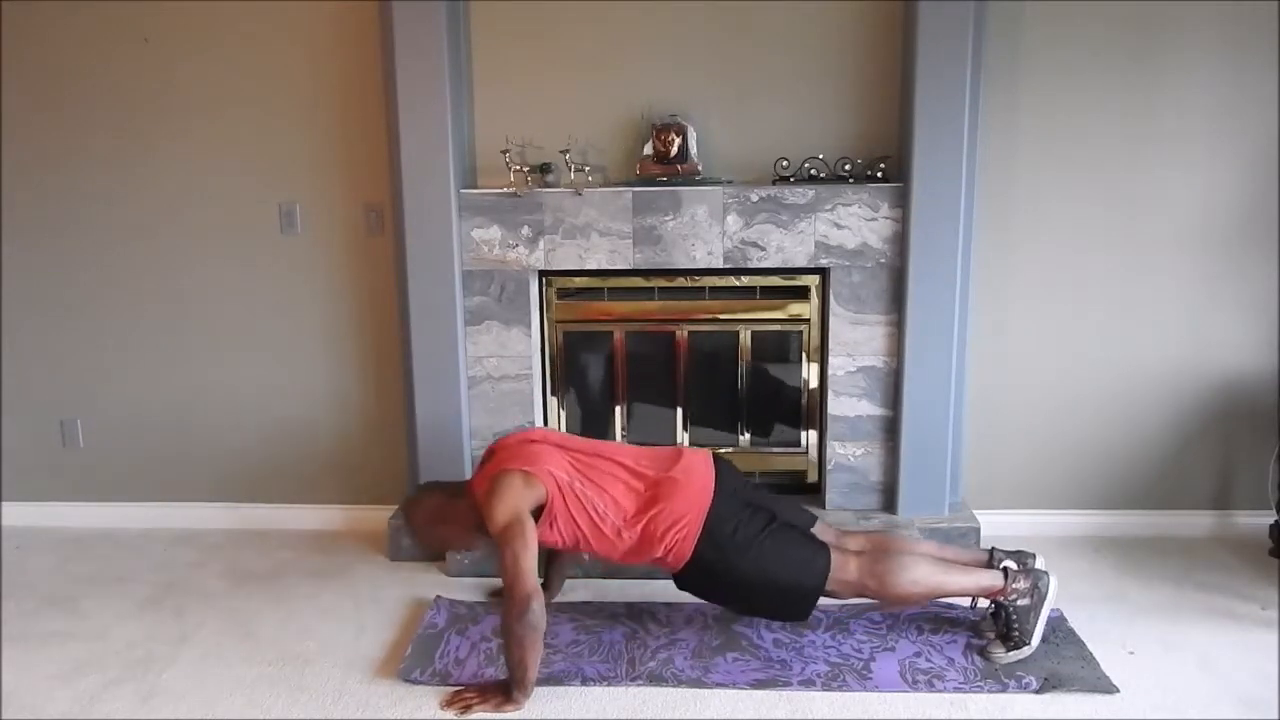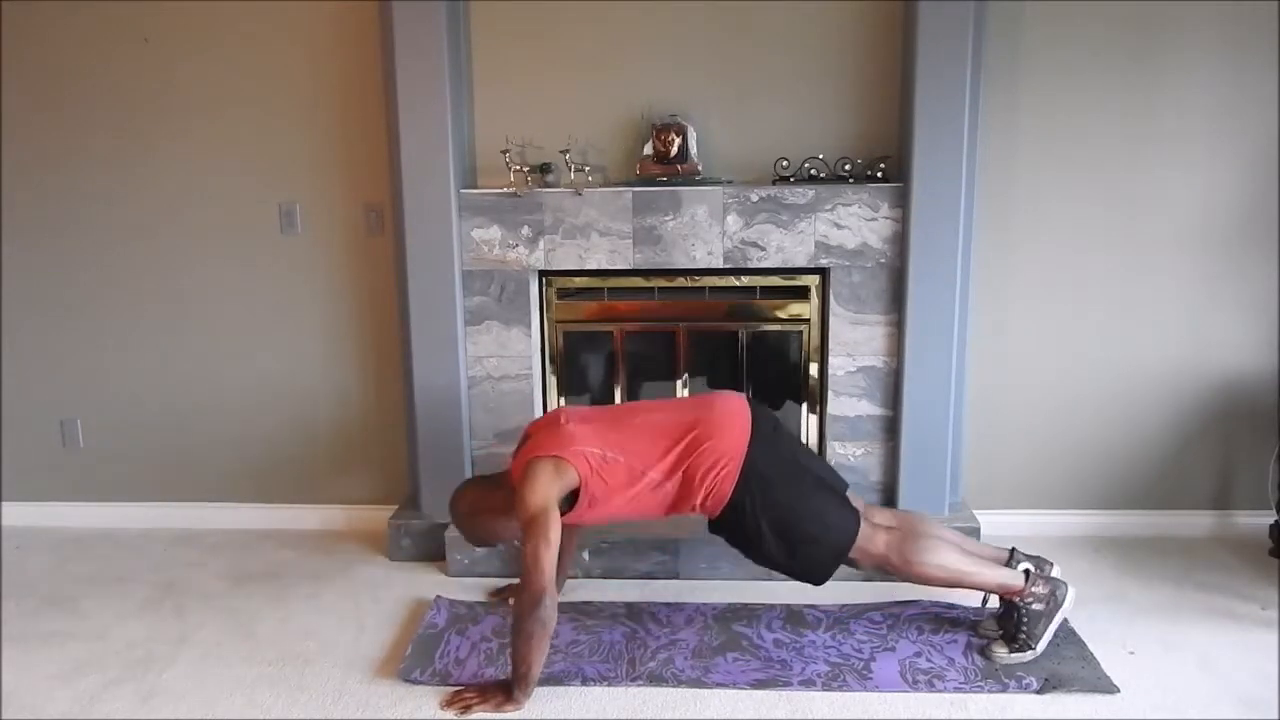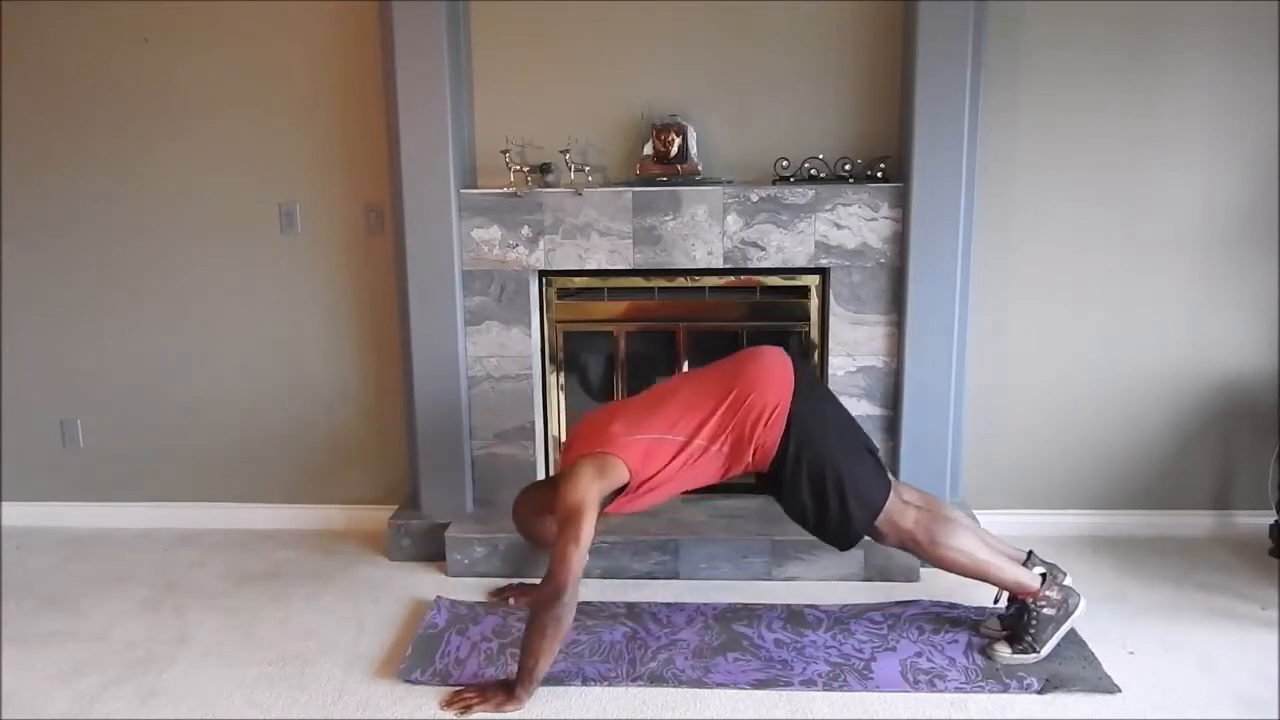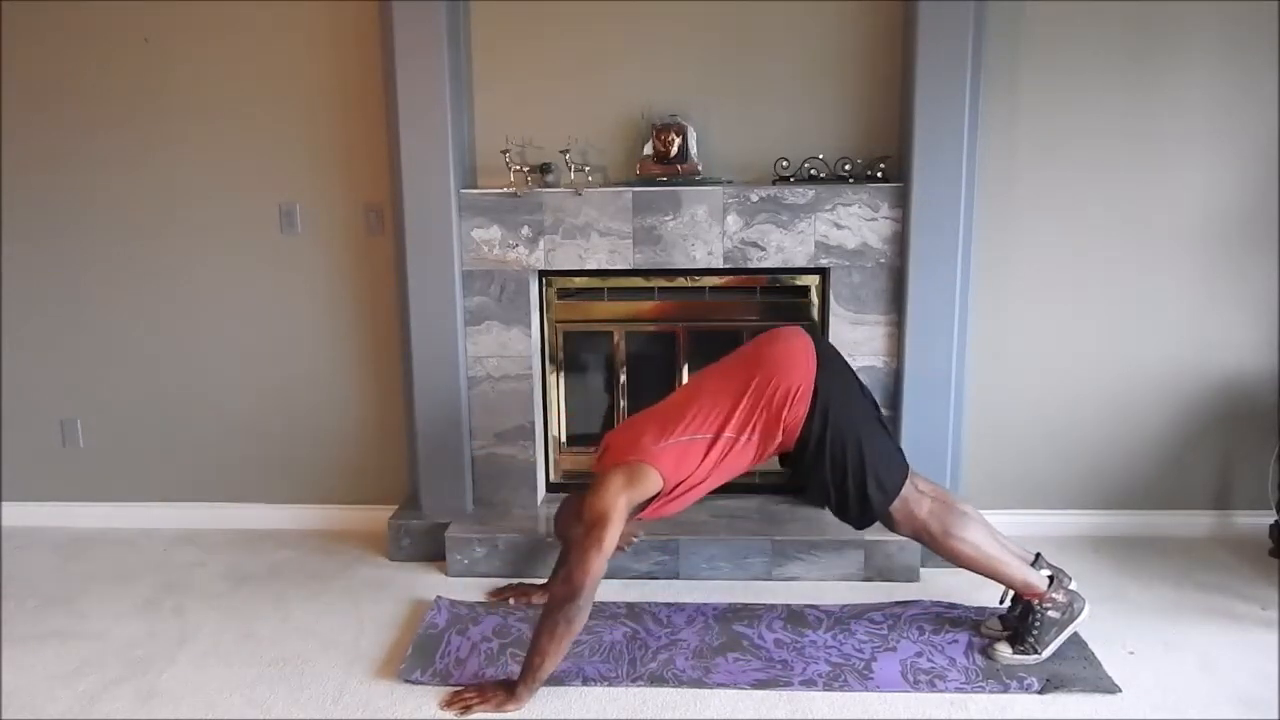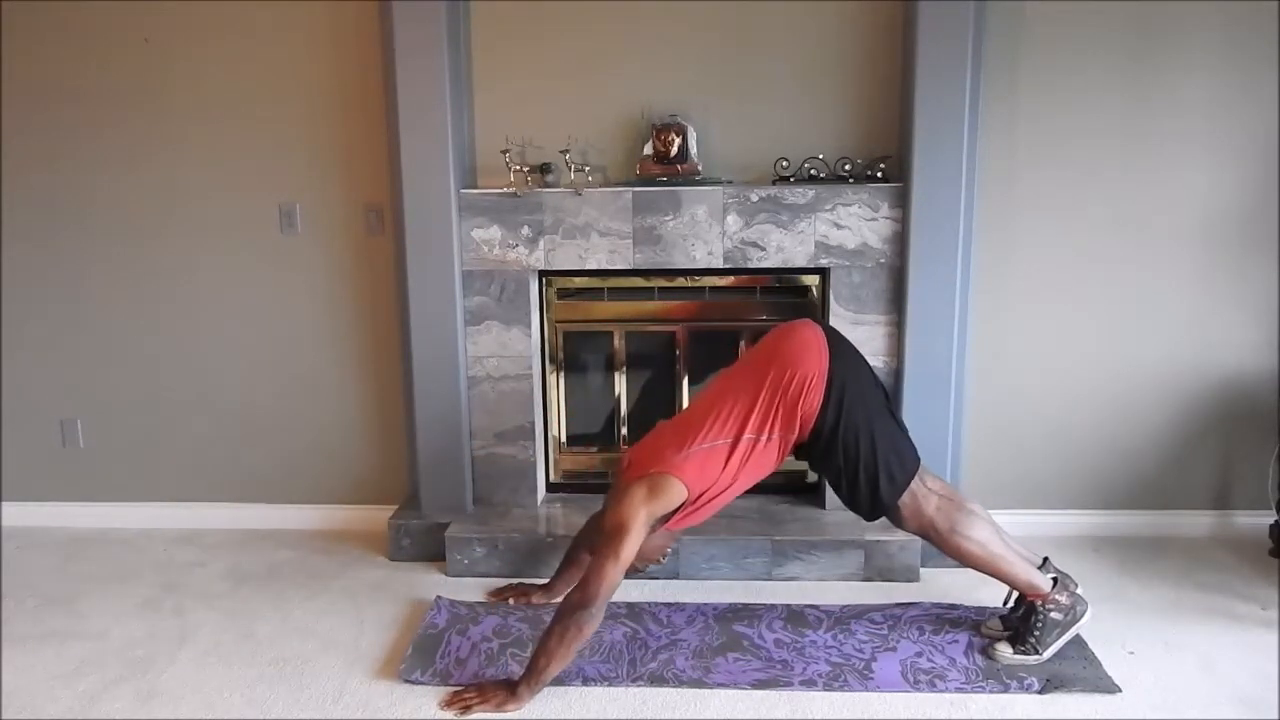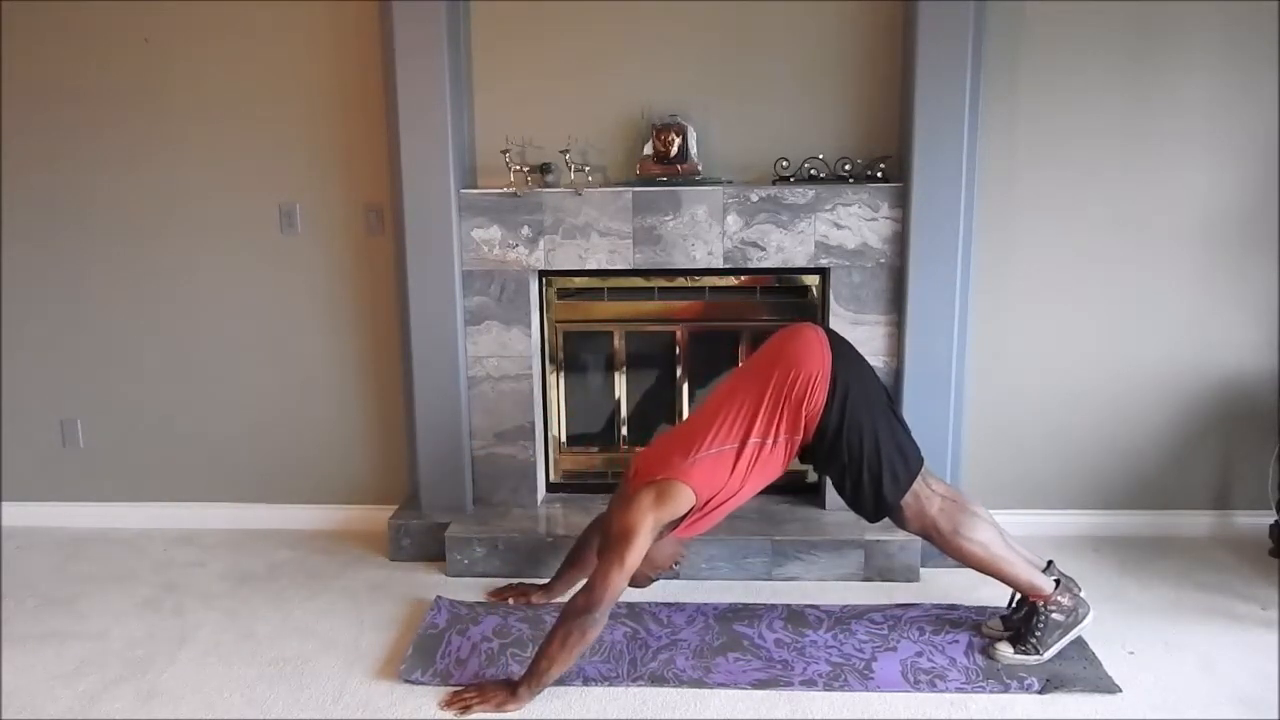
dt=0.3s
person 1, frame 1
left shoulder: (501, 498)
right shoulder: (511, 456)
left elbow: (524, 605)
right wrist: (550, 588)
left hip: (694, 527)
right hip: (699, 481)
left knee: (848, 575)
right knee: (842, 545)
left ankle: (1014, 586)
right ankle: (1001, 563)
person 1, frame 2
left shoulder: (533, 485)
right shoulder: (542, 441)
left elbow: (537, 598)
right wrist: (547, 583)
left hip: (726, 467)
right hip: (732, 424)
left knee: (870, 546)
right knee: (868, 520)
left ankle: (1030, 588)
right ankle: (1020, 566)
person 1, frame 3
left shoulder: (581, 484)
right shoulder: (585, 456)
left elbow: (561, 597)
right wrist: (546, 585)
left hip: (773, 408)
right hip: (775, 382)
left knee: (892, 520)
right knee: (893, 502)
left ankle: (1046, 594)
right ankle: (1032, 573)
person 1, frame 4
left shoulder: (612, 492)
right shoulder: (616, 465)
left elbow: (575, 598)
right wrist: (545, 586)
left hip: (798, 387)
right hip: (793, 362)
left knee: (907, 509)
right knee: (907, 494)
left ankle: (1049, 594)
right ankle: (1037, 576)
person 1, frame 5
left shoulder: (639, 504)
right shoulder: (636, 479)
left elbow: (588, 604)
right elbow: (593, 533)
right wrist: (546, 589)
left hip: (814, 378)
right hip: (807, 361)
left knee: (915, 506)
right knee: (916, 494)
left ankle: (1054, 596)
right ankle: (1039, 581)
person 1, frame 6
left shoulder: (646, 512)
right shoulder: (639, 490)
left elbow: (592, 608)
right elbow: (597, 531)
right wrist: (546, 588)
left hip: (817, 382)
right hip: (808, 364)
left knee: (919, 508)
right knee: (919, 496)
left ankle: (1056, 598)
right ankle: (1040, 583)
